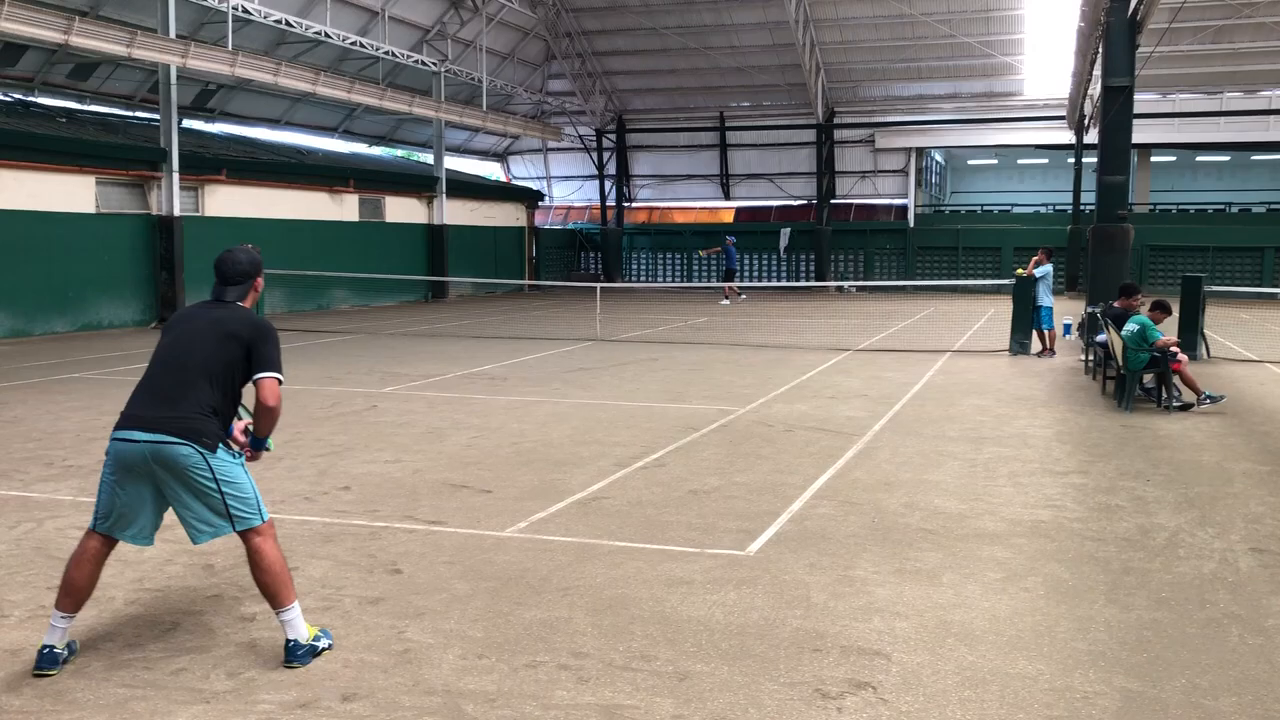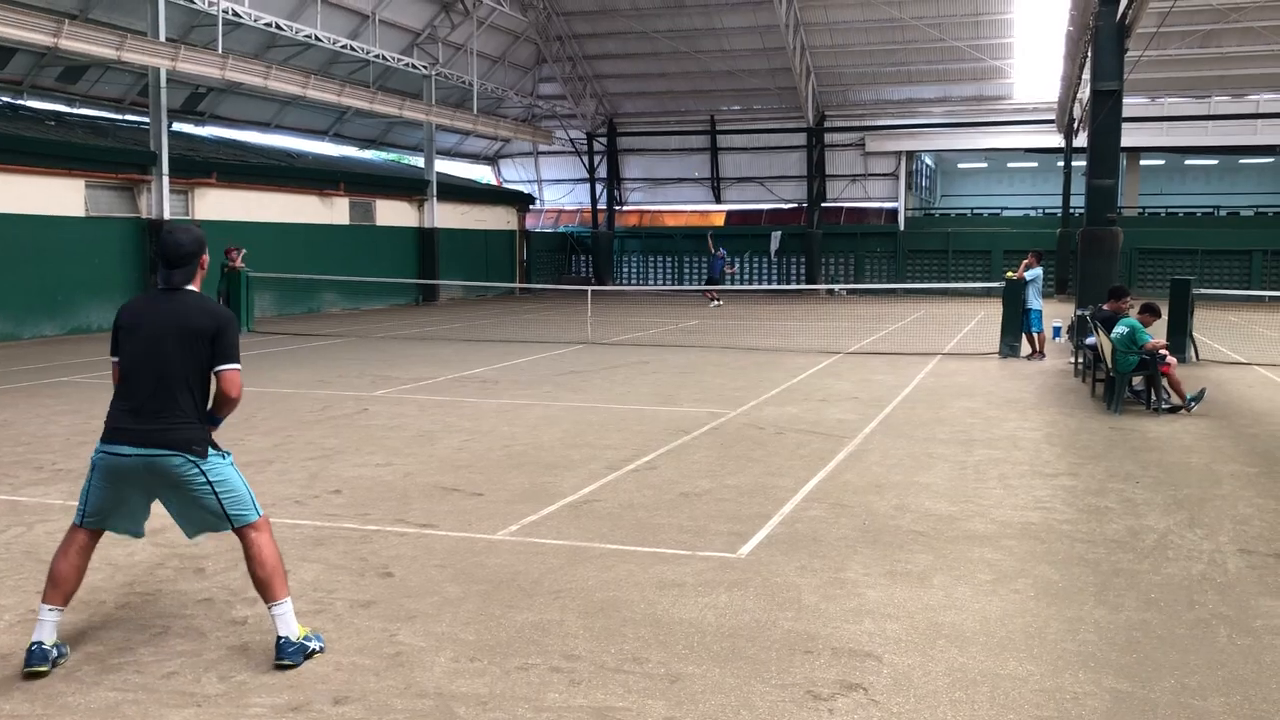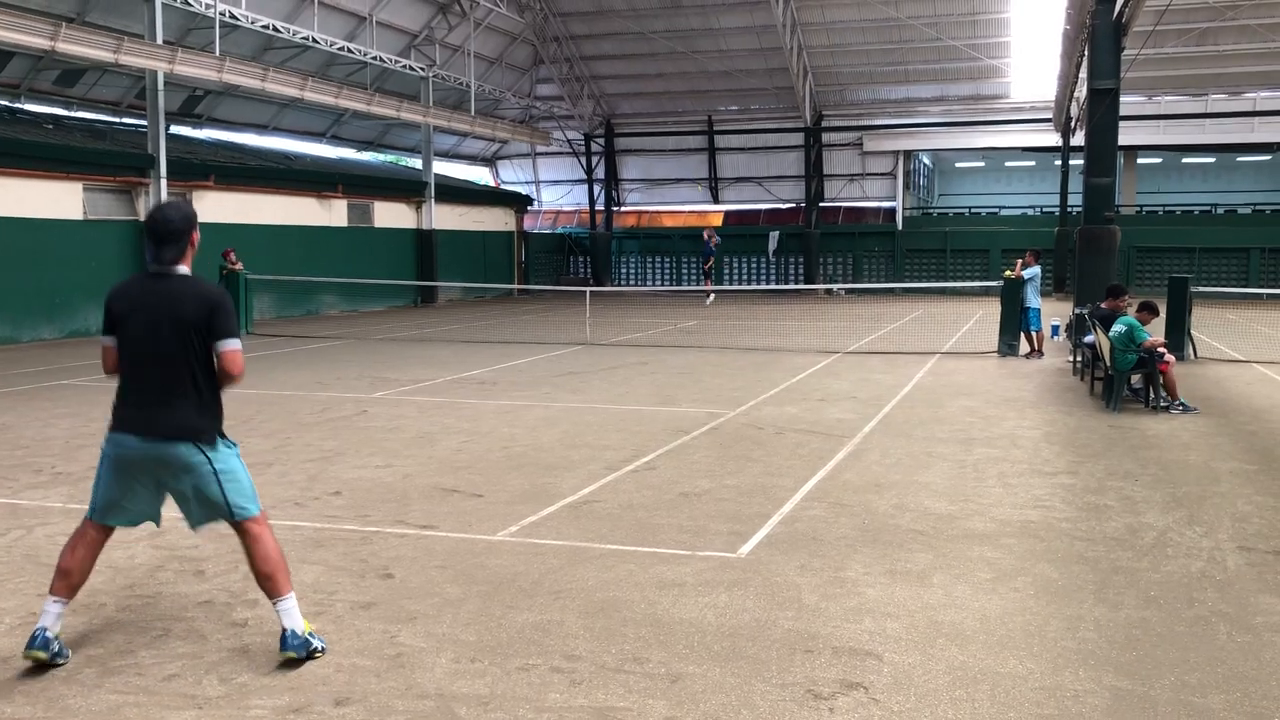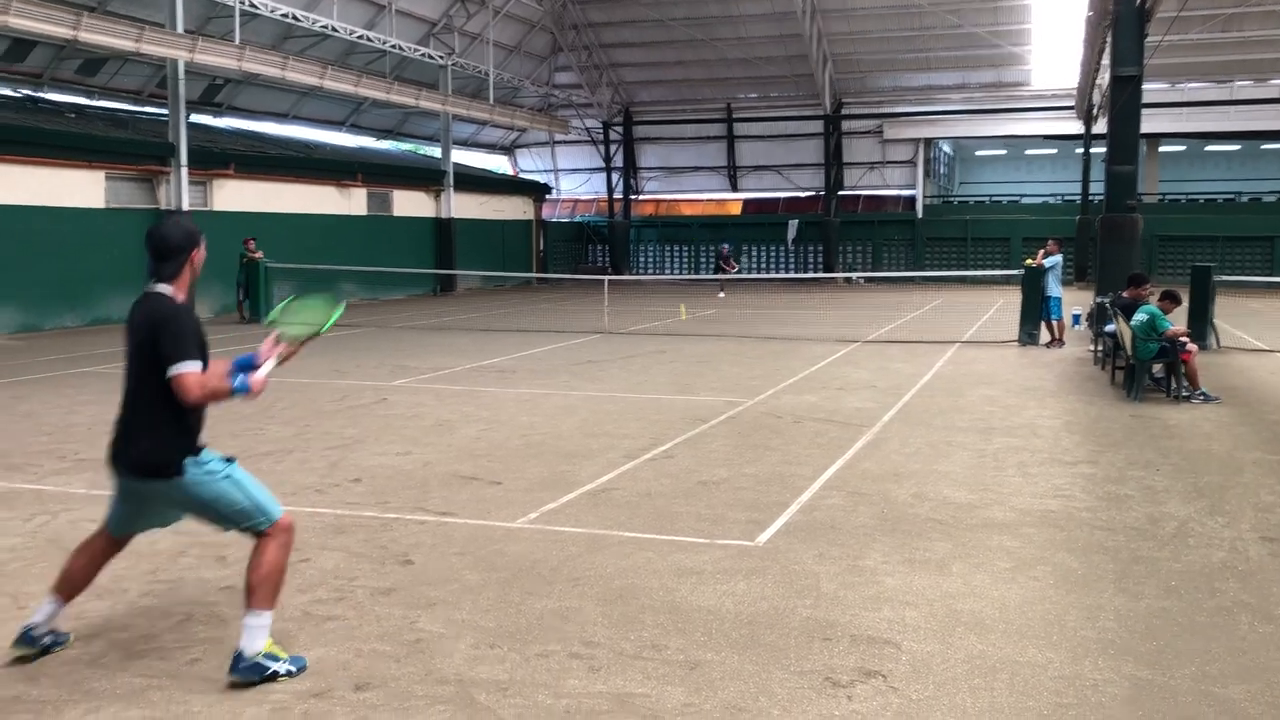
dt=0.5s
person 1, frame 1
left shoulder: (181, 319)
right shoulder: (258, 329)
right elbow: (269, 401)
left wrist: (228, 427)
right wrist: (258, 440)
left hip: (129, 435)
right hip: (189, 442)
left knee: (100, 536)
right knee: (258, 531)
left ankle: (53, 644)
right ankle: (299, 637)
person 1, frame 2
left shoulder: (128, 311)
right shoulder: (216, 316)
left elbow: (119, 380)
right elbow: (231, 391)
right wrist: (210, 419)
left hip: (118, 444)
right hip: (183, 448)
left knee: (83, 532)
right knee: (254, 528)
left ankle: (42, 643)
right ankle: (289, 636)
person 1, frame 3
left shoulder: (120, 295)
right shoulder: (211, 298)
left elbow: (110, 365)
right elbow: (233, 370)
left hip: (128, 437)
right hip: (191, 439)
left knee: (94, 527)
right knee: (253, 525)
left ankle: (46, 633)
right ankle: (295, 632)
person 1, frame 4
left shoulder: (145, 308)
right shoulder: (176, 316)
right elbow: (193, 391)
left wrist: (253, 359)
right wrist: (243, 385)
left hip: (134, 459)
right hip: (175, 465)
left knee: (113, 535)
right knee: (277, 528)
left ankle: (37, 628)
right ankle: (253, 652)
